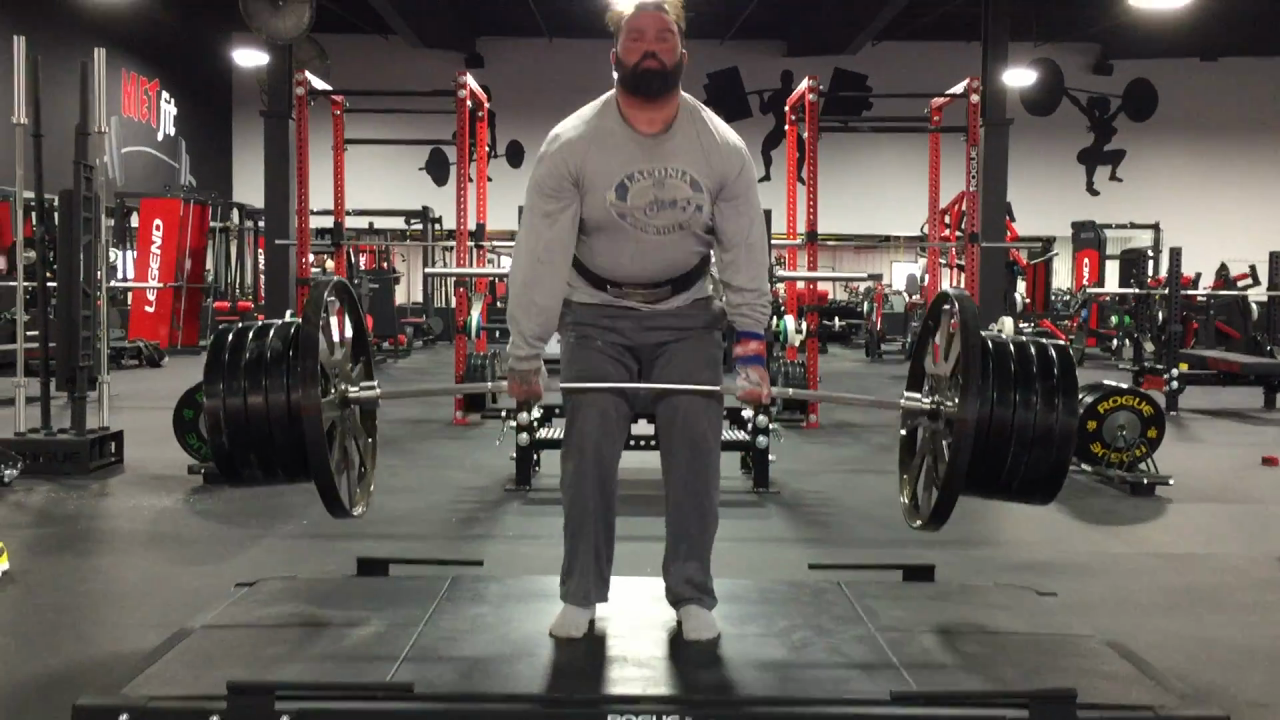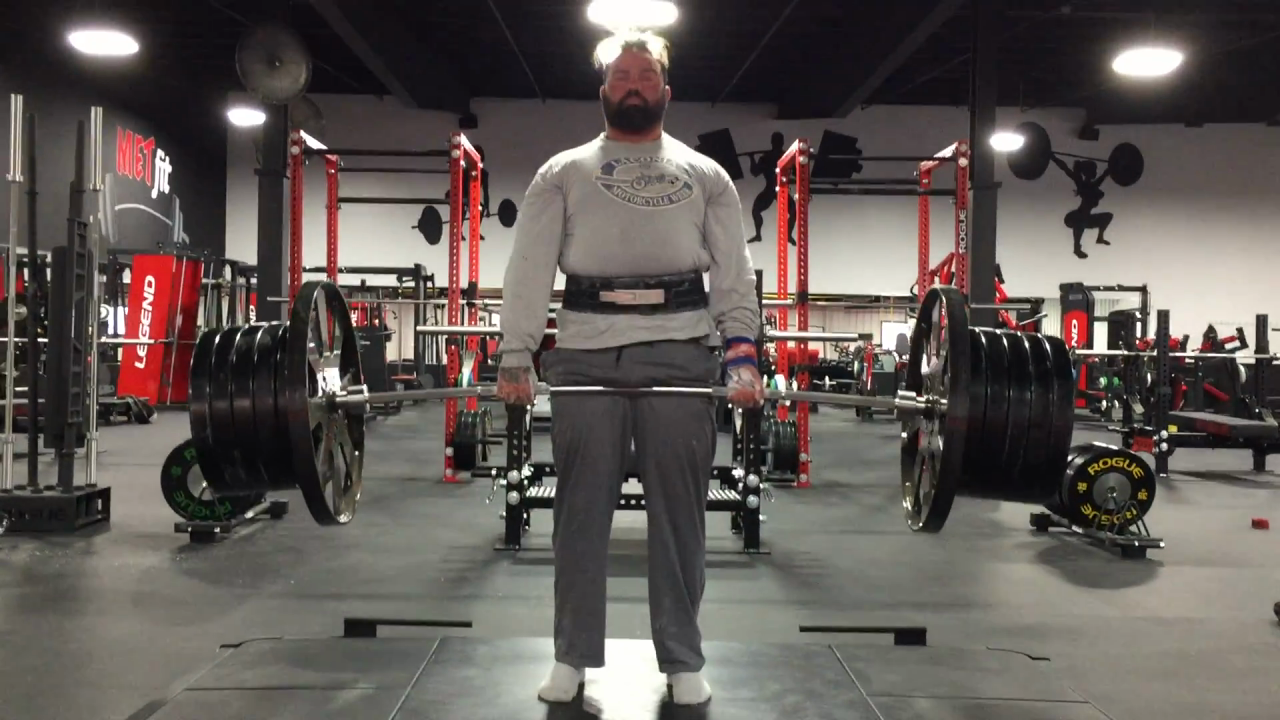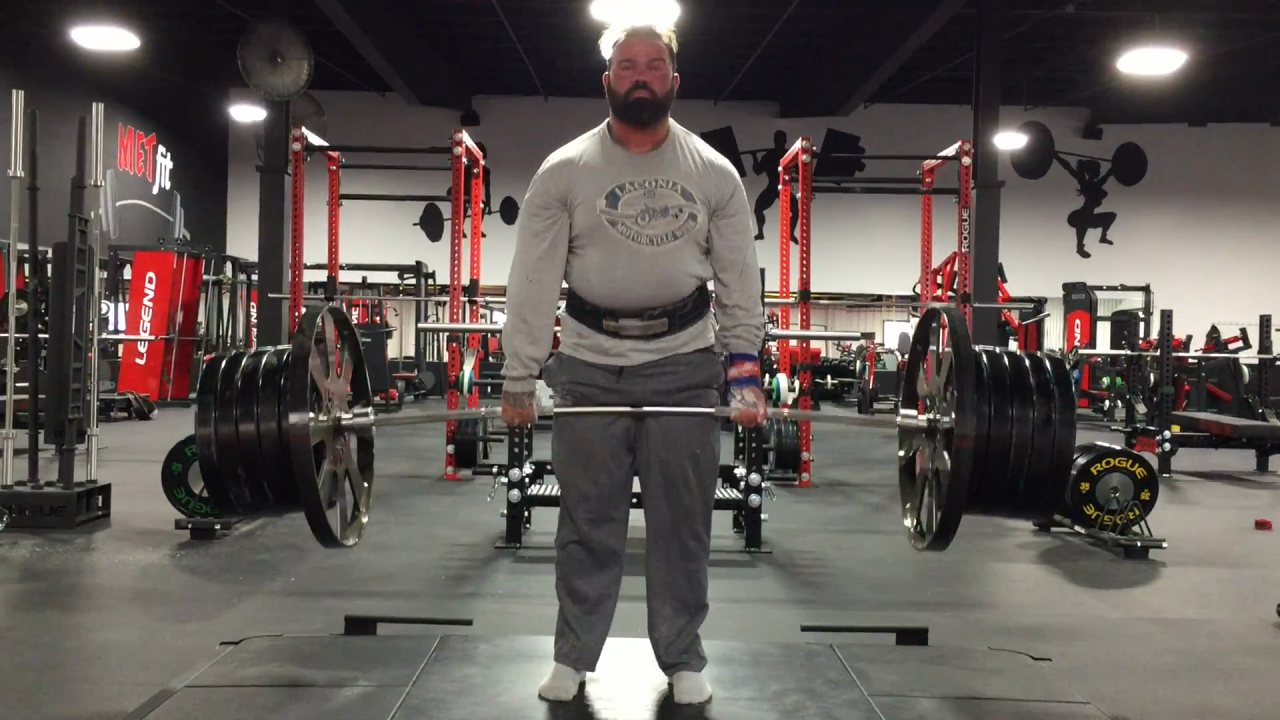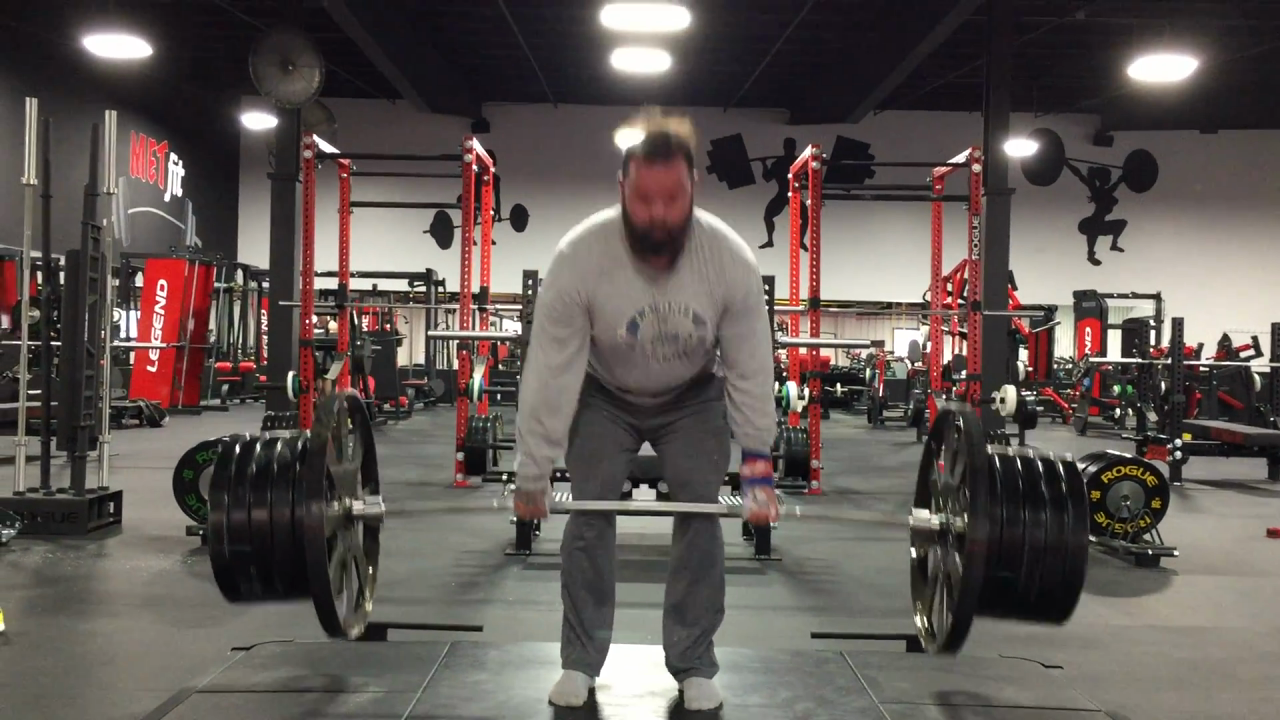
dt=0.5s
person 1, frame 1
left shoulder: (723, 148)
right shoulder: (571, 143)
left elbow: (745, 255)
right elbow: (540, 256)
left wrist: (750, 351)
right wrist: (524, 359)
left hip: (687, 317)
right hip: (597, 314)
left knee: (695, 450)
right knee: (588, 449)
left ankle: (692, 595)
right ankle: (580, 595)
person 1, frame 2
left shoulder: (704, 174)
right shoulder: (564, 172)
left elbow: (733, 271)
right elbow: (529, 267)
left wrist: (742, 356)
right wrist: (515, 359)
left hip: (681, 353)
right hip: (585, 353)
left knee: (677, 512)
right knee: (582, 510)
left ankle: (681, 659)
right ankle: (572, 655)
person 1, frame 3
left shoulder: (713, 171)
right shoulder: (565, 169)
left elbow: (738, 279)
right elbow: (534, 282)
left wrist: (744, 373)
right wrist: (519, 380)
left hip: (684, 364)
right hip: (589, 364)
left knee: (681, 519)
right knee: (588, 519)
left ankle: (682, 658)
right ankle: (572, 657)
person 1, frame 4
left shoulder: (732, 260)
right shoulder: (579, 257)
left elbow: (751, 371)
right elbow: (550, 373)
left wrist: (758, 466)
right wrist: (533, 474)
left hip: (693, 397)
right hip: (604, 397)
left knee: (700, 516)
right knee: (590, 516)
left ankle: (694, 669)
right ankle: (579, 665)
